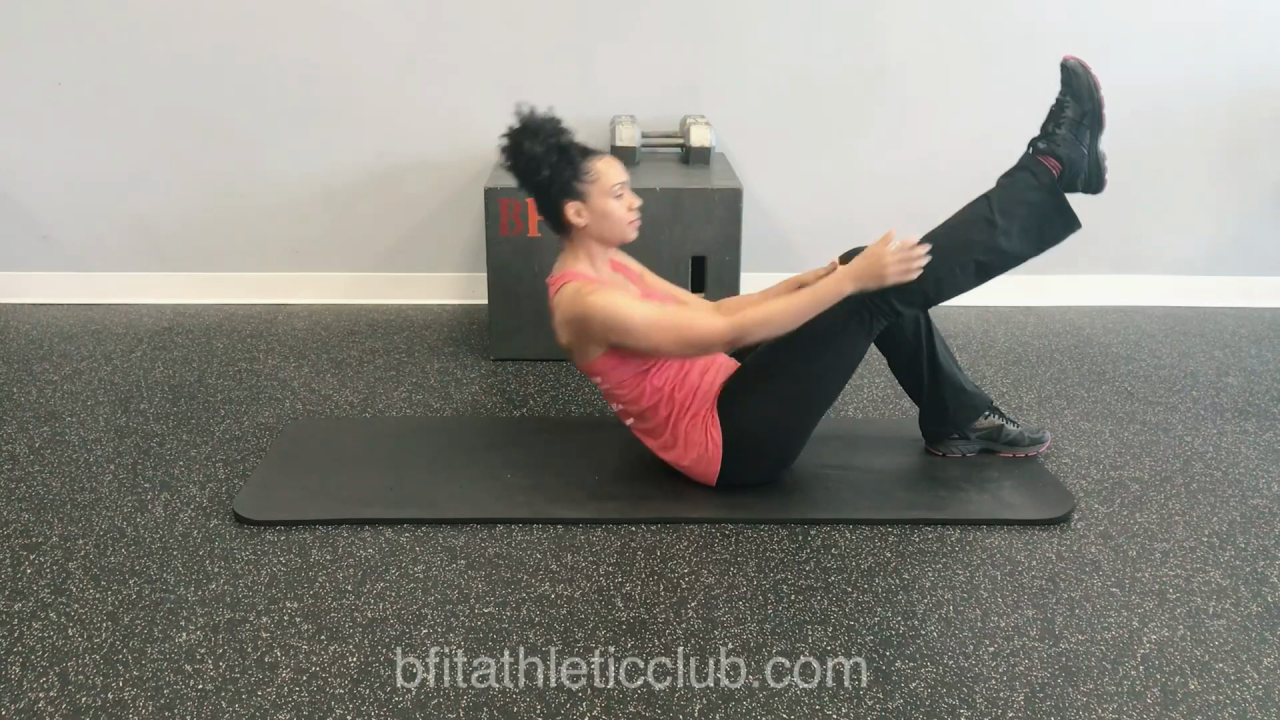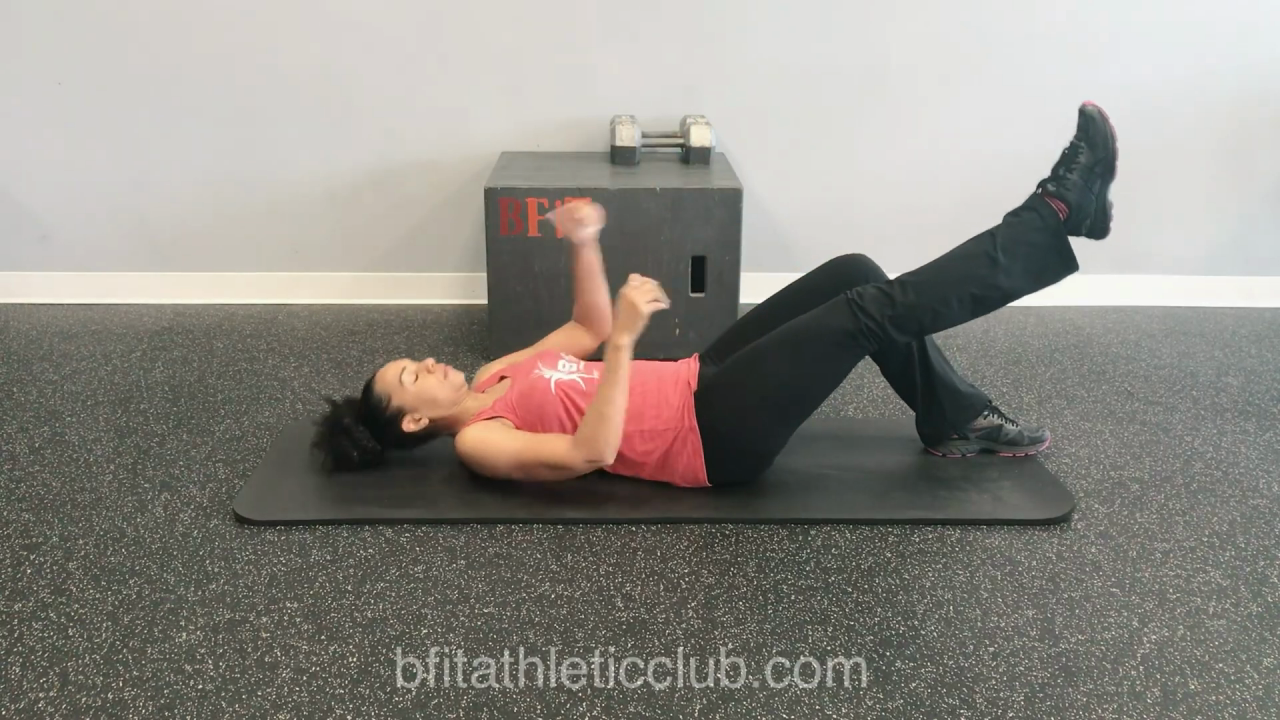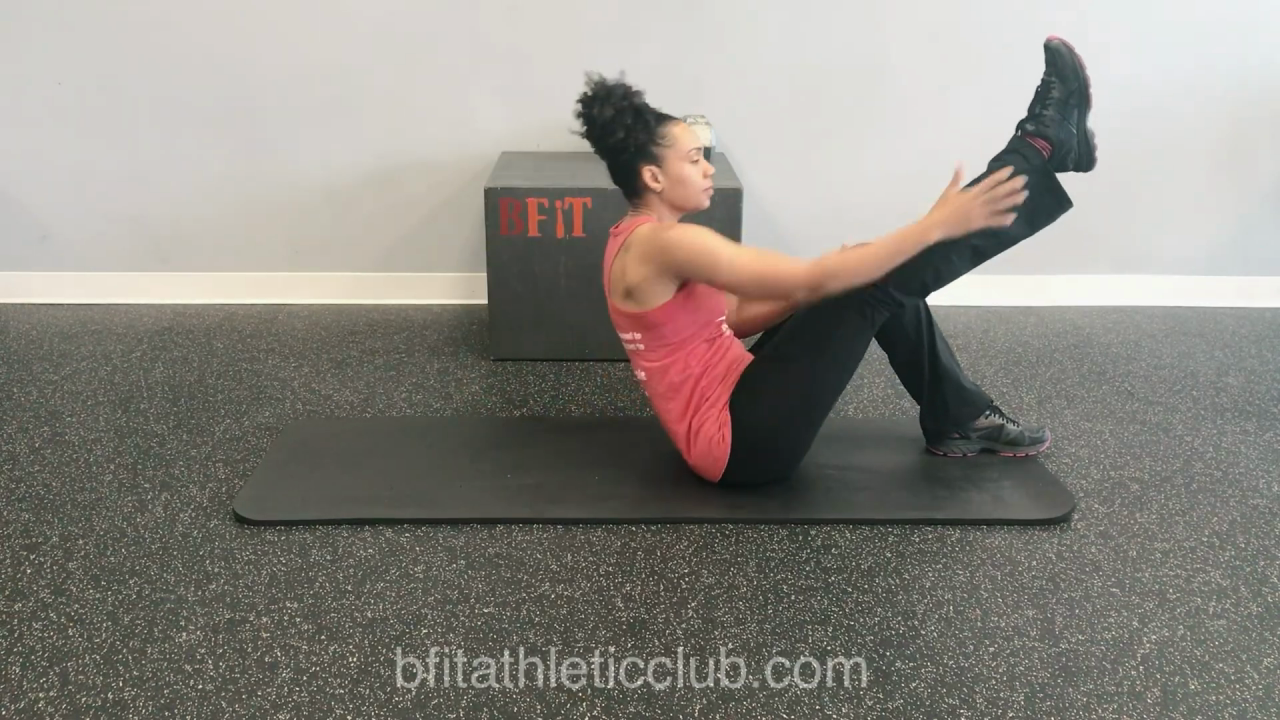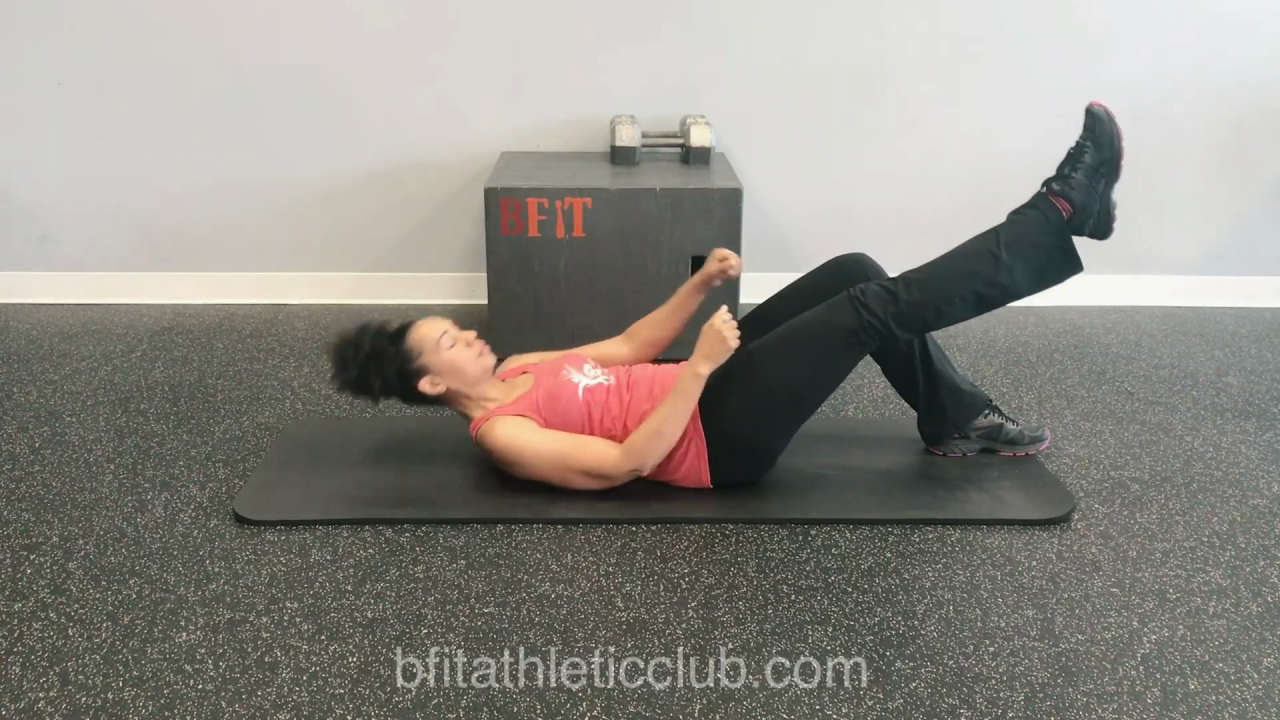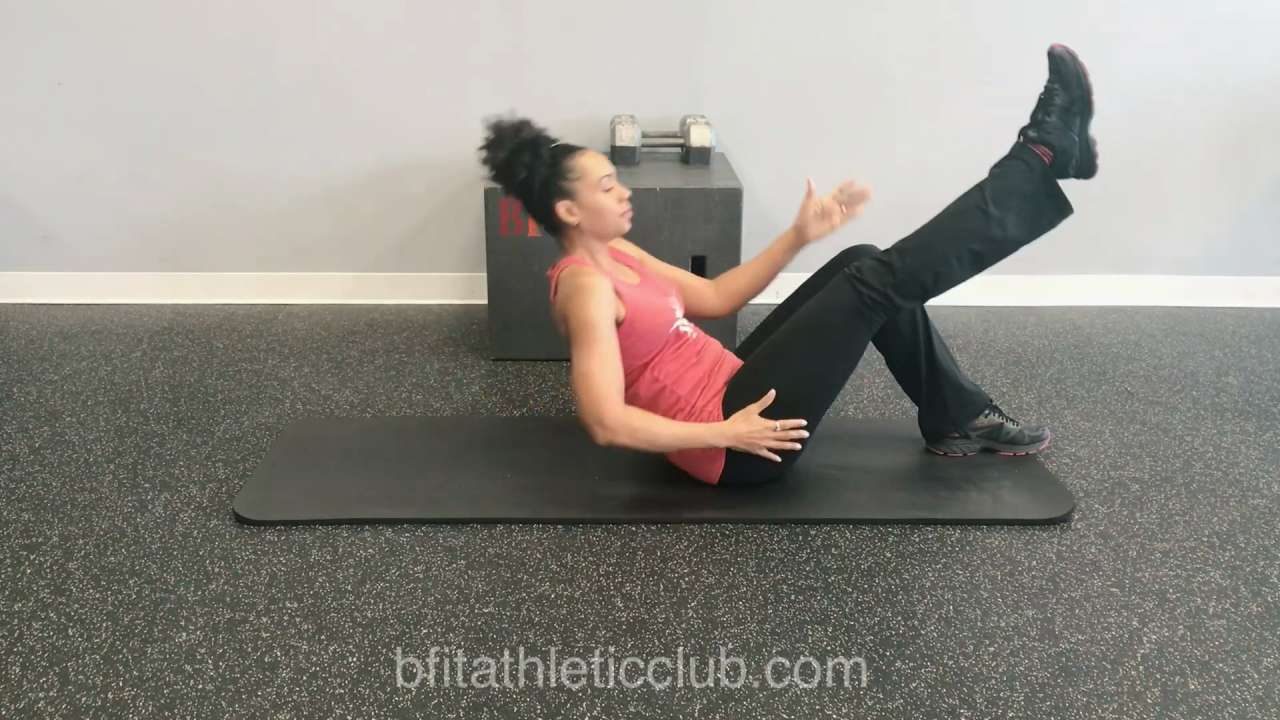
dt=1s
person 1, frame 1
left shoulder: (601, 264)
right shoulder: (586, 300)
left elbow: (706, 317)
right elbow: (734, 331)
left wrist: (807, 283)
right wrist: (851, 278)
left hip: (721, 401)
right hip: (733, 443)
left knee: (882, 281)
right knee: (880, 295)
left ankle: (960, 426)
right ankle: (1050, 169)
person 1, frame 2
left shoulder: (494, 379)
right shoulder: (479, 442)
left elbow: (586, 330)
right elbow: (594, 453)
left wrist: (580, 245)
right wrist: (626, 334)
left hip: (696, 386)
right hip: (712, 437)
left knee: (854, 274)
right knee: (875, 313)
left ankle: (956, 423)
right ankle: (1054, 216)
person 1, frame 3
left shoulder: (650, 235)
right shoulder: (665, 244)
left elbow: (734, 316)
right elbow: (813, 280)
left wrist: (823, 274)
right wrist: (938, 224)
left hip: (736, 410)
right hip: (742, 441)
left knee: (887, 275)
right knee: (880, 289)
left ankle: (959, 423)
right ankle: (1039, 148)
person 1, frame 4
left shoulder: (511, 374)
right shoulder: (497, 432)
left elbow: (626, 348)
right elbow: (625, 463)
left wrist: (698, 285)
right wrist: (702, 363)
left hip: (695, 393)
right hip: (714, 439)
left knee: (853, 273)
right knee: (876, 311)
left ankle: (958, 422)
right ankle: (1058, 214)
person 1, frame 5
left shoulder: (611, 254)
right shoulder: (585, 286)
left elbow: (715, 297)
right elbow: (608, 422)
left wrist: (798, 235)
right wrist: (727, 433)
left hip: (733, 390)
right hip: (731, 449)
left knee: (863, 264)
right knee: (878, 283)
left ankle: (958, 423)
right ankle: (1041, 155)
